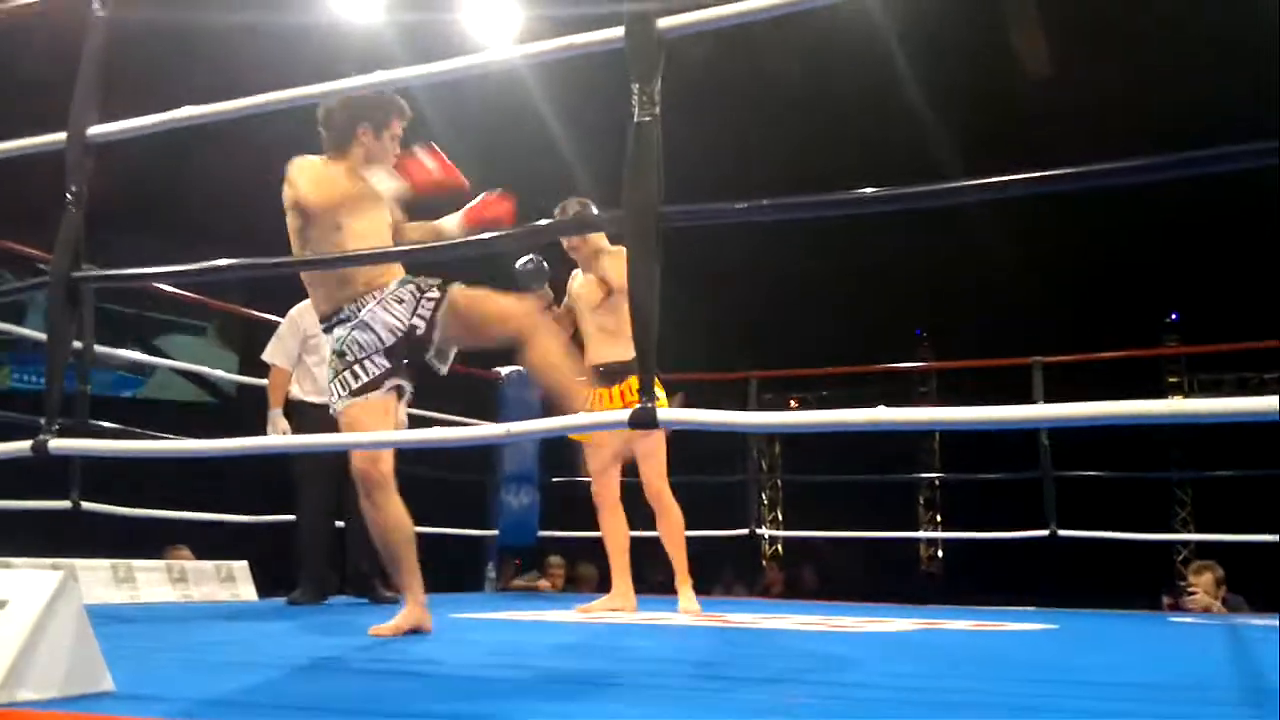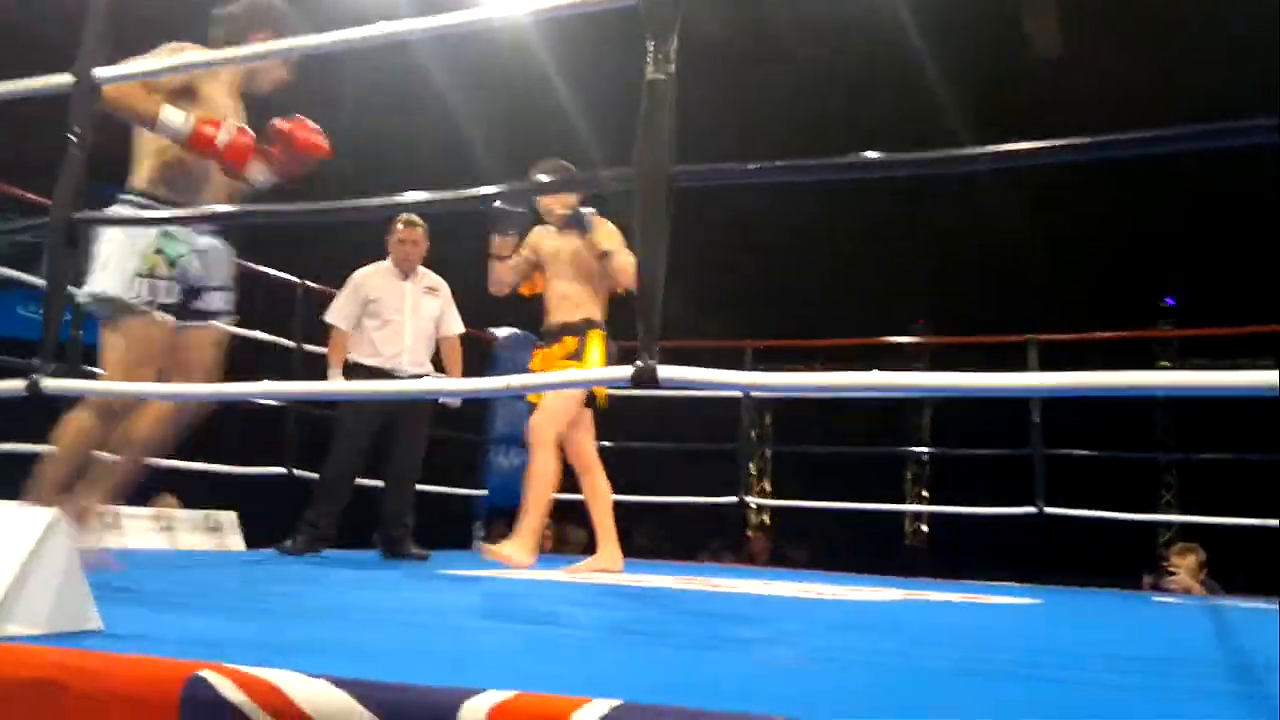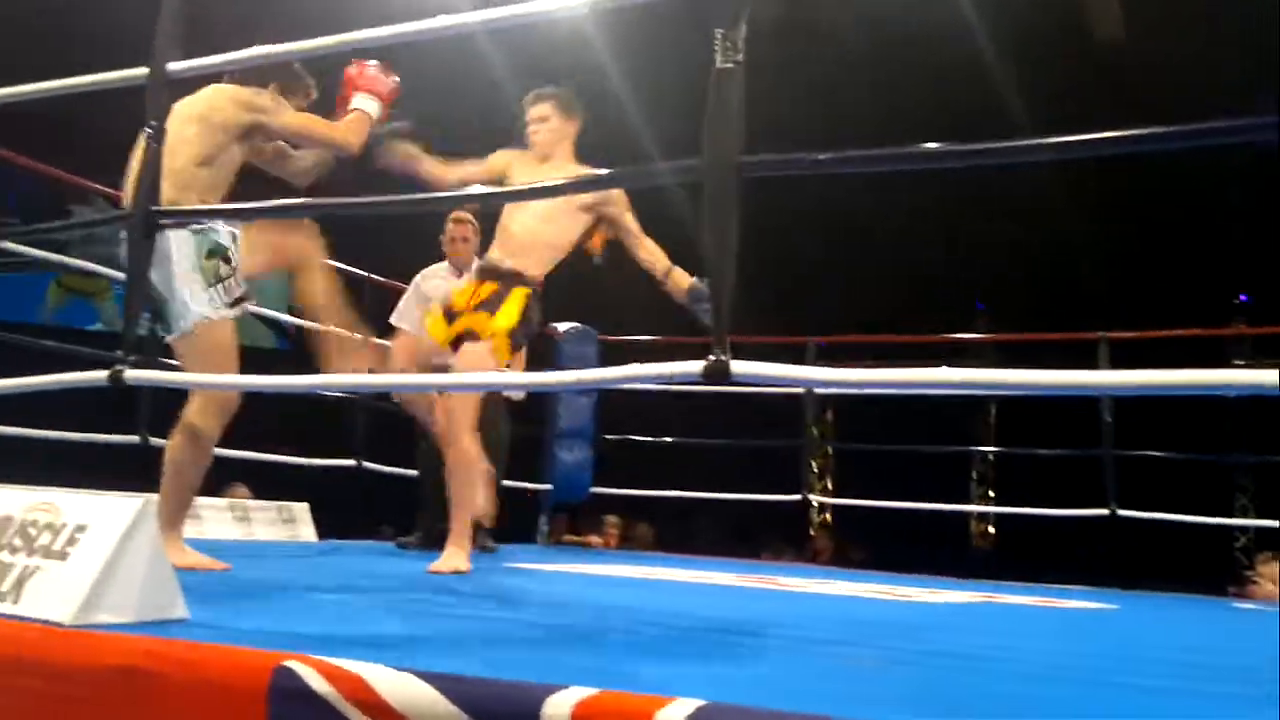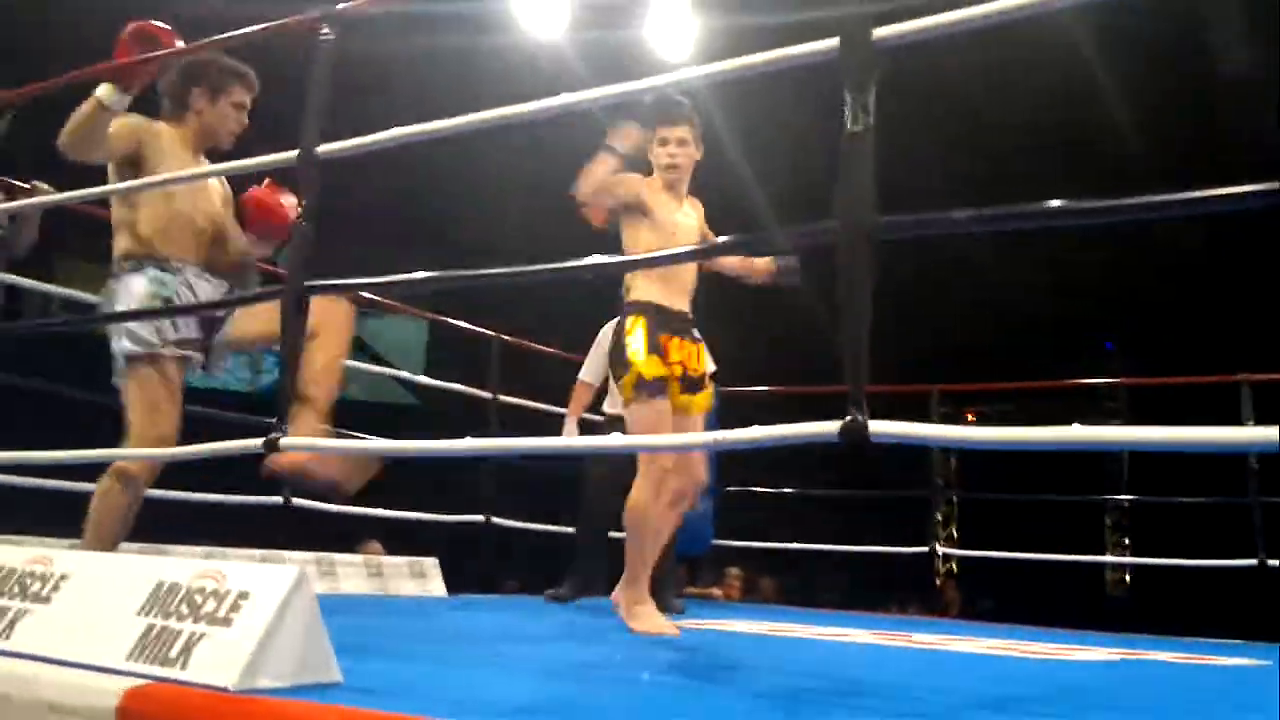
dt=0.7s
person 1, frame 1
left shoulder: (378, 185)
right shoulder: (308, 172)
right elbow: (324, 204)
left wrist: (460, 222)
right wrist: (399, 181)
left hip: (410, 304)
right hip: (353, 336)
left knee: (524, 317)
right knee: (371, 474)
right ankle: (414, 603)
person 1, frame 2
left shoulder: (231, 105)
right shoulder: (187, 63)
right elbow: (113, 89)
left wrist: (270, 165)
right wrist: (191, 130)
left hip: (200, 245)
right hip: (149, 236)
left knee: (186, 394)
right knee: (123, 391)
left ankle: (89, 499)
right ankle: (41, 510)
person 1, frame 3
left shoulder: (203, 109)
right shoulder: (241, 100)
left elbow: (295, 151)
right elbow: (344, 141)
right wrist: (369, 98)
left hip: (197, 241)
right hip: (184, 244)
right knee: (216, 399)
right ankle: (166, 540)
person 1, frame 4
left shoulder: (215, 185)
right shoulder: (141, 135)
left elbow: (236, 265)
right elbow: (74, 146)
left wrist: (265, 234)
right wrist: (121, 83)
left hip: (207, 294)
right hip: (148, 291)
left knee: (332, 310)
right knee: (153, 443)
left ankle: (304, 442)
person 2, frame 1
left shoulder: (618, 258)
right shoulder: (575, 281)
left elbow: (619, 285)
right elbow: (559, 331)
left wrist: (595, 245)
right wrist: (539, 291)
left hip: (634, 381)
right hip: (596, 386)
left knee: (656, 489)
right knee: (603, 493)
left ankle: (684, 585)
right ankle: (621, 590)
person 2, frame 2
left shoulder: (600, 229)
right shoulder: (538, 238)
left elbow: (631, 280)
right elbow: (499, 287)
left wrist: (595, 239)
right wrist: (502, 239)
left hip: (585, 342)
right hip: (552, 345)
left knee: (540, 429)
right knee: (582, 454)
left ankle: (525, 540)
right ankle: (609, 550)
person 2, frame 3
left shoulder: (597, 186)
right shoulder: (515, 163)
left elbow: (638, 241)
right elbow: (447, 176)
left wrist: (684, 284)
right wrist: (404, 152)
left hip: (514, 301)
right hip: (480, 287)
left knee: (455, 418)
left ankle: (459, 545)
person 2, frame 4
left shoulder: (694, 209)
right shoulder: (632, 187)
left elbow: (716, 258)
right elbow: (585, 195)
left wrist: (769, 267)
right wrist: (623, 142)
left hip: (682, 337)
right hip: (644, 332)
left knee: (691, 477)
right knee: (657, 470)
left ankle: (630, 585)
right ankle: (637, 597)
person 3, frame 1
right shoulder: (303, 314)
right elbow: (280, 366)
right wrist: (276, 414)
right hip: (314, 417)
right knee: (314, 503)
left ankle: (367, 580)
right ankle: (313, 582)
person 3, frame 2
left shoulder: (437, 287)
right shoulder: (365, 279)
left elbow: (449, 337)
right elbow: (340, 328)
left wrist: (455, 382)
right wrist: (335, 373)
left hip: (414, 383)
right hip: (368, 377)
left knee: (407, 464)
right knee: (345, 455)
left ankle: (397, 538)
right ankle: (314, 531)
person 3, frame 3
right shoulder: (427, 280)
right elbow: (407, 330)
right wrist: (398, 370)
left knee: (492, 448)
right knee: (433, 454)
left ankle: (477, 526)
right ankle: (430, 526)
person 3, frame 4
right shoulder: (614, 330)
right elbow: (588, 379)
right wrist: (571, 419)
right hip: (620, 426)
right knee: (596, 500)
left ankle: (665, 587)
right ankle: (582, 579)
